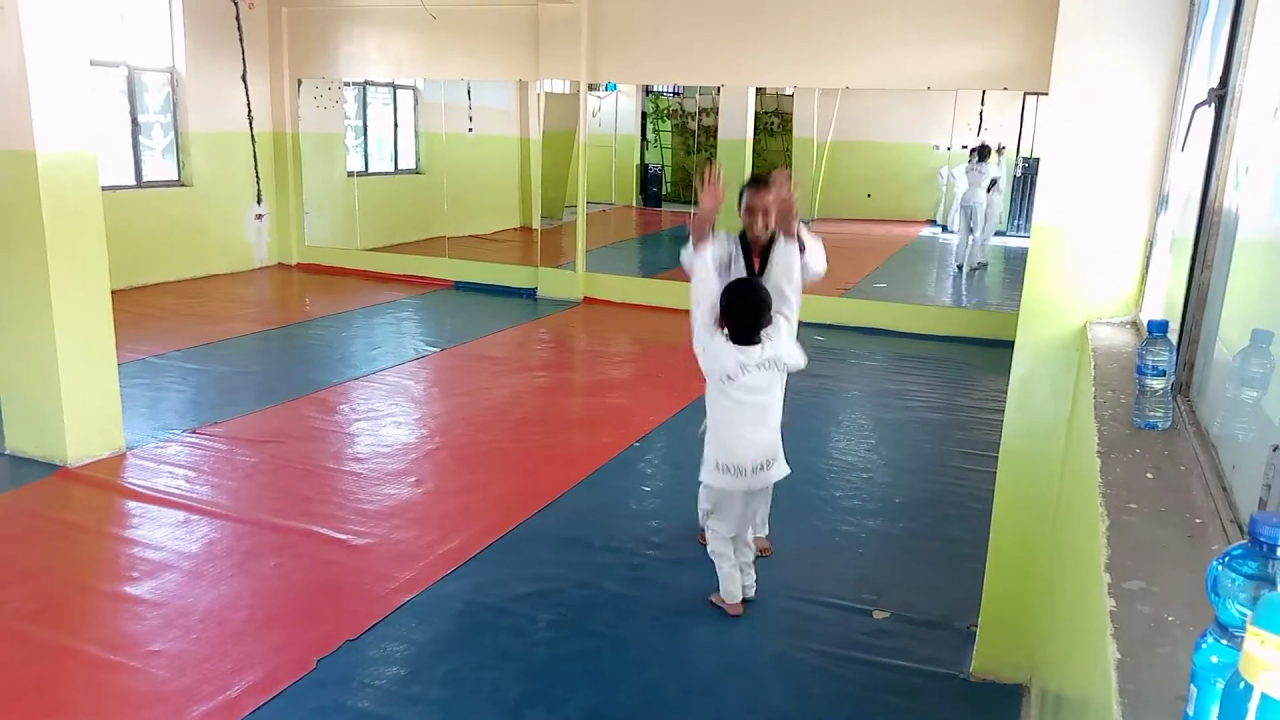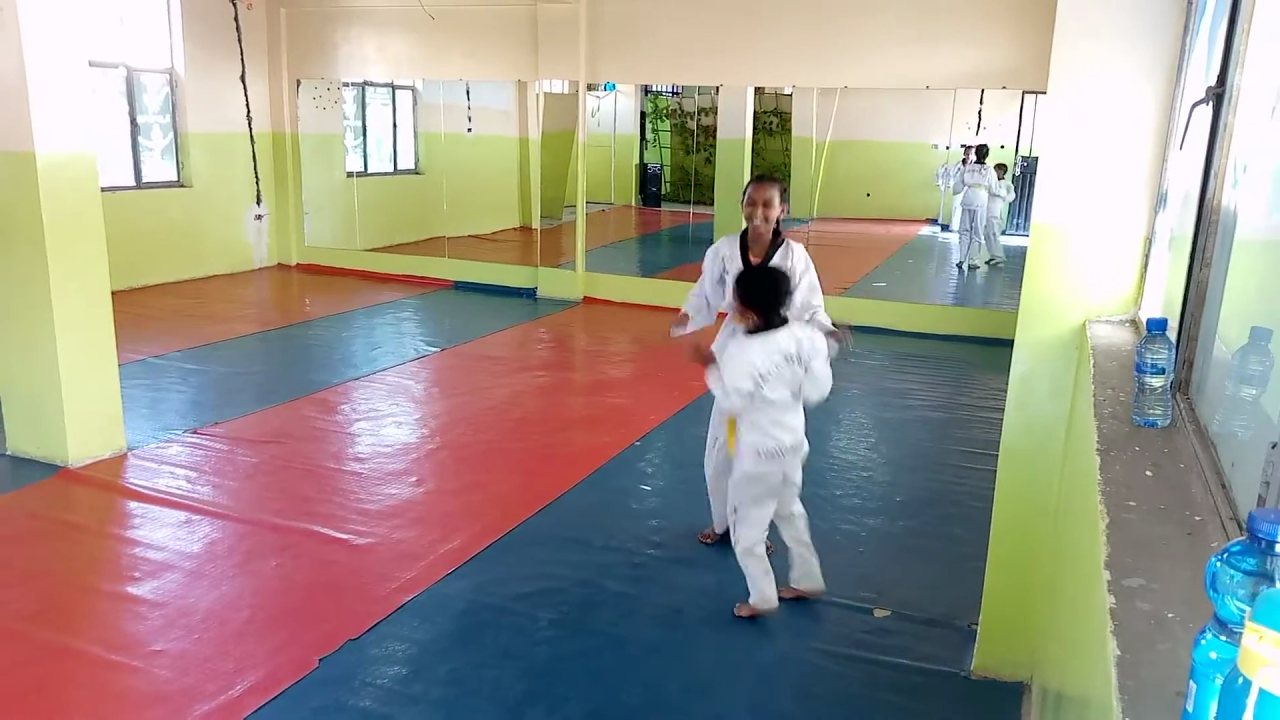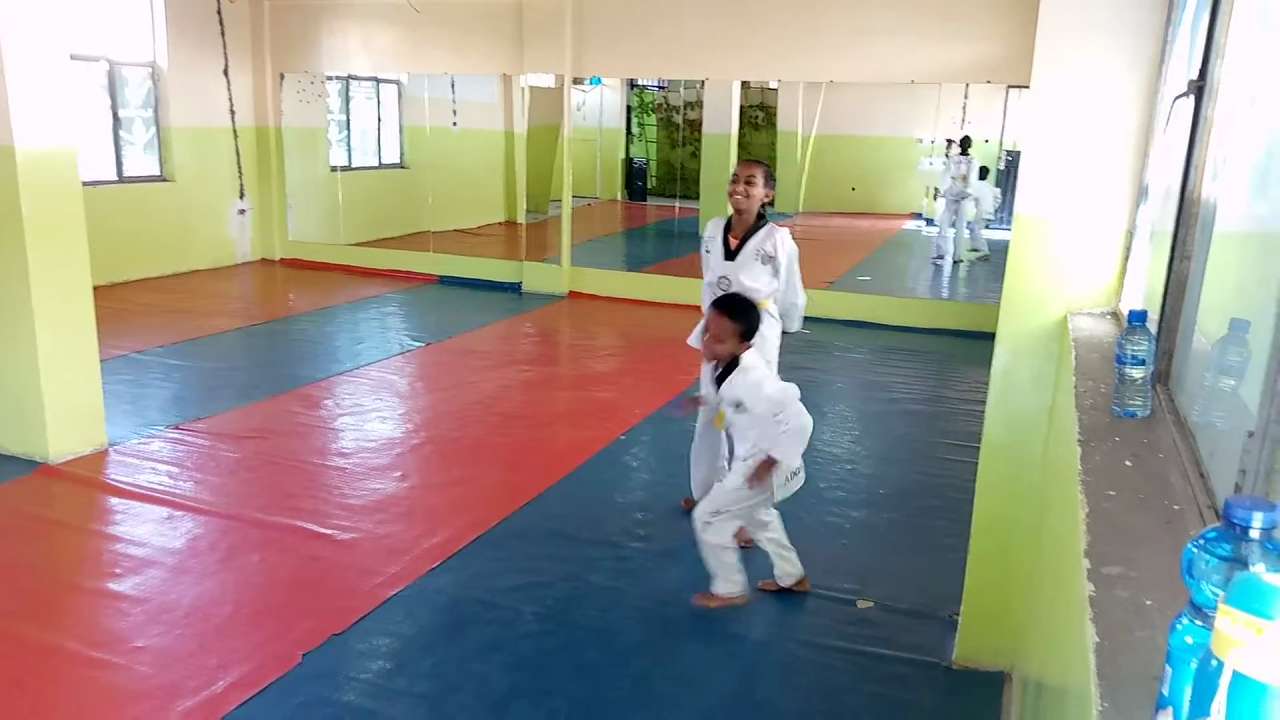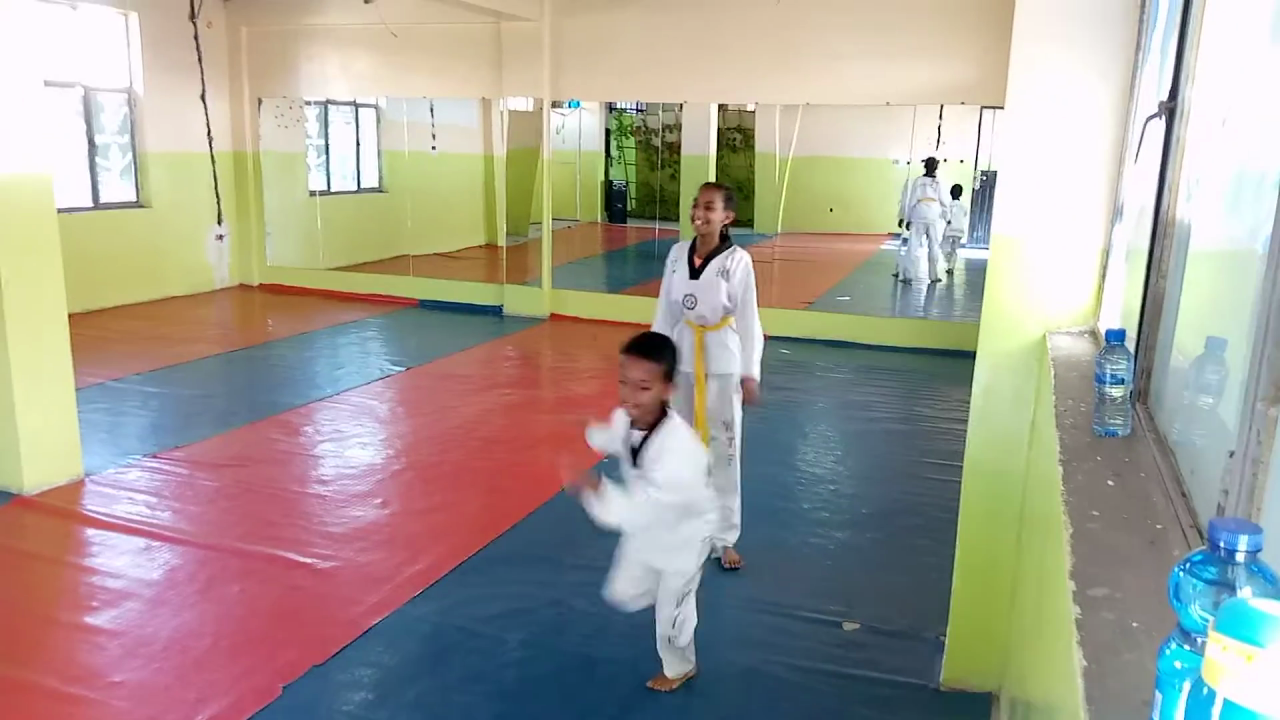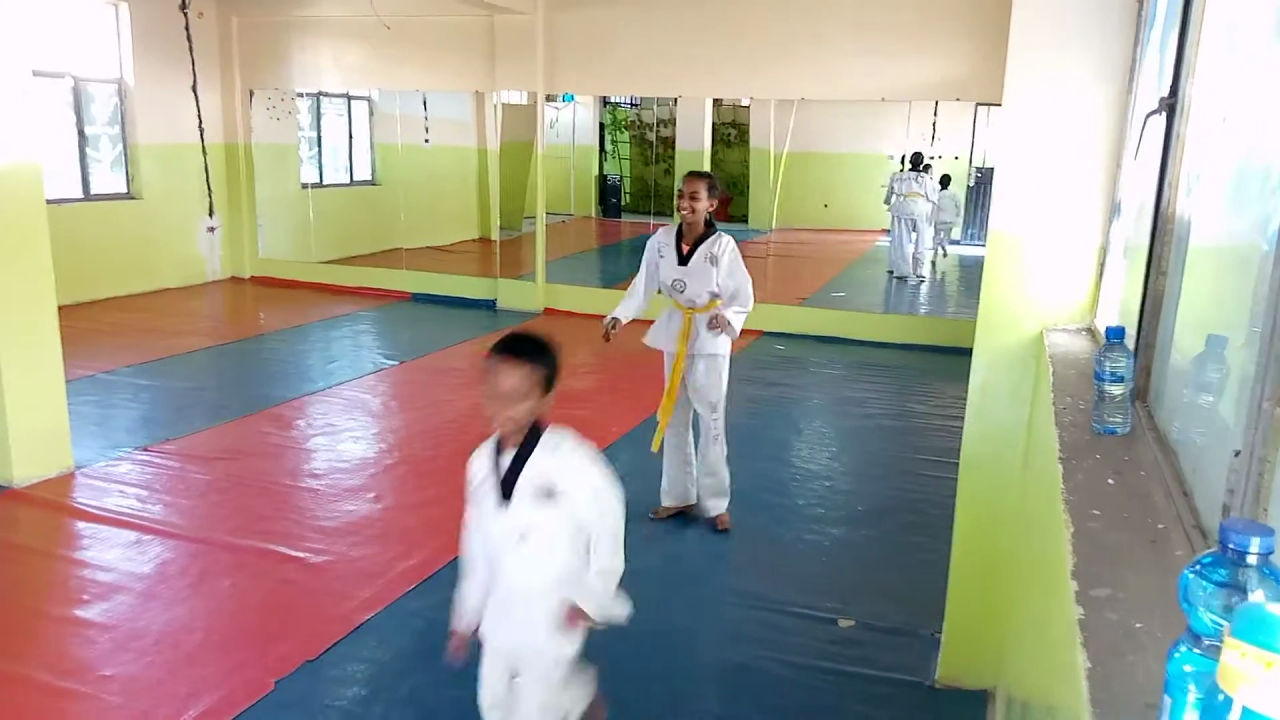
dt=0.3s
person 1, frame 1
left shoulder: (791, 243)
right shoulder: (725, 245)
left elbow: (814, 266)
right elbow: (696, 266)
left wrist: (792, 225)
right wrist: (704, 223)
left ankle: (757, 527)
person 1, frame 2
left shoulder: (794, 256)
right shoulder: (722, 250)
left elbow: (809, 309)
right elbow: (705, 301)
left wrist: (826, 330)
right wrist: (685, 318)
right knee: (721, 444)
right ankle: (723, 521)
person 1, frame 3
left shoulder: (778, 240)
right shoulder: (713, 230)
left elbow: (792, 295)
left wrist: (787, 329)
left hip: (757, 341)
right knee: (709, 420)
right ankle: (704, 490)
person 1, frame 4
left shoulder: (737, 261)
right shoulder: (677, 253)
left elbow: (749, 322)
right elbow: (666, 308)
left wrist: (750, 372)
left hip: (722, 359)
right hip: (683, 351)
left knee: (723, 447)
left ankle: (725, 538)
person 1, frame 5
left shoulder: (723, 246)
right shoulder: (661, 240)
left elbow: (742, 297)
right elbow: (644, 285)
left wrist: (727, 318)
right wrist: (619, 316)
left hip: (710, 339)
right hip: (674, 333)
left knee: (710, 422)
right knee: (673, 419)
left ankle: (716, 503)
right ankle: (679, 496)
person 2, frame 1
left shoulder: (716, 355)
right shoulder: (779, 350)
left elbow: (703, 298)
right elbow: (789, 293)
left wrist: (703, 234)
right wrist: (789, 236)
left hip: (726, 469)
right hip: (766, 464)
left knee: (719, 528)
right knee: (744, 525)
left ankle: (731, 596)
right ankle: (744, 585)
person 2, frame 2
left shoulder: (741, 352)
right shoulder: (805, 337)
left elbow: (731, 402)
right elbow: (816, 392)
left wrist: (711, 367)
left hip: (759, 455)
right hip: (792, 444)
left knee: (747, 526)
right knee: (788, 512)
left ankle: (763, 598)
right ankle: (808, 580)
person 2, frame 3
left shoulder: (752, 381)
right shoulder: (719, 364)
left elbow: (798, 421)
left wrist: (773, 461)
right wrist: (705, 399)
left hip: (765, 464)
right hip: (753, 456)
left knee: (708, 519)
right knee: (758, 516)
left ankle: (729, 588)
right ankle: (792, 576)
person 2, frame 4
left shoulder: (678, 447)
right shoulder: (625, 419)
left elbow: (646, 509)
left wrist: (596, 493)
left hip: (683, 533)
right hip: (643, 530)
left knee: (671, 613)
right knee: (624, 593)
left ankle: (679, 667)
person 2, frame 5
left shoulder: (571, 459)
right shoulder: (482, 463)
left elbow: (607, 525)
right elbow: (478, 540)
left wrist: (591, 597)
right wrist: (466, 610)
left hip: (559, 616)
right hip: (503, 614)
